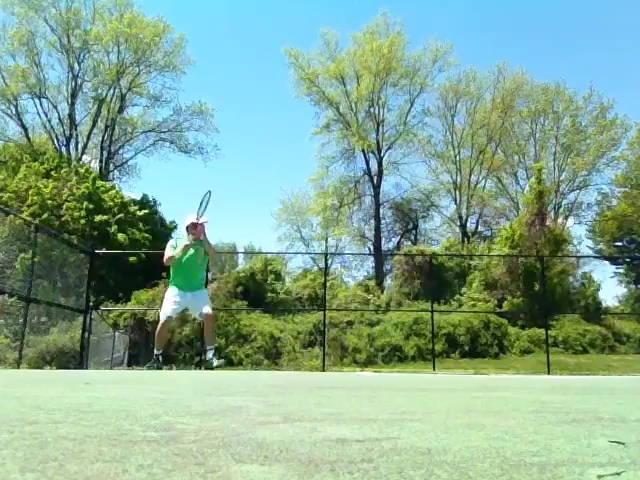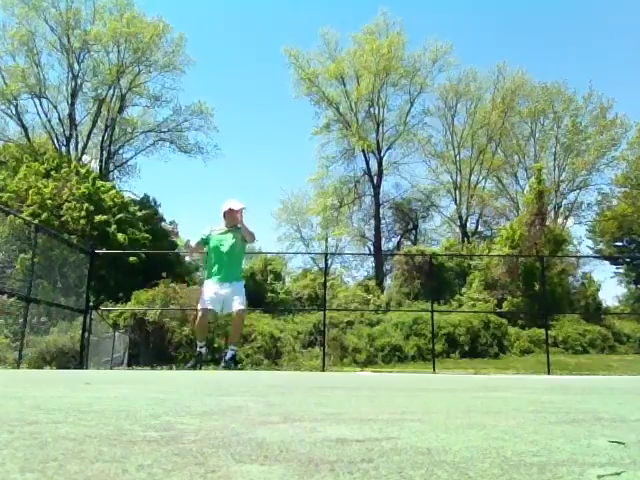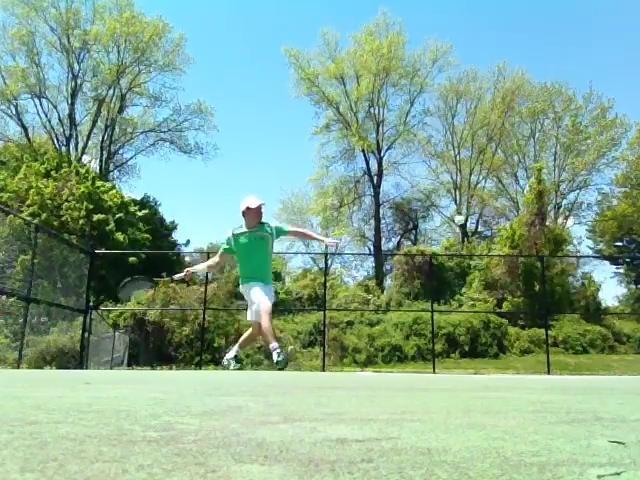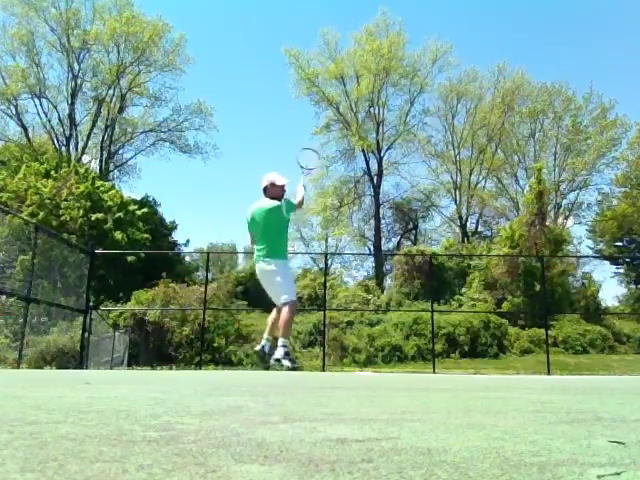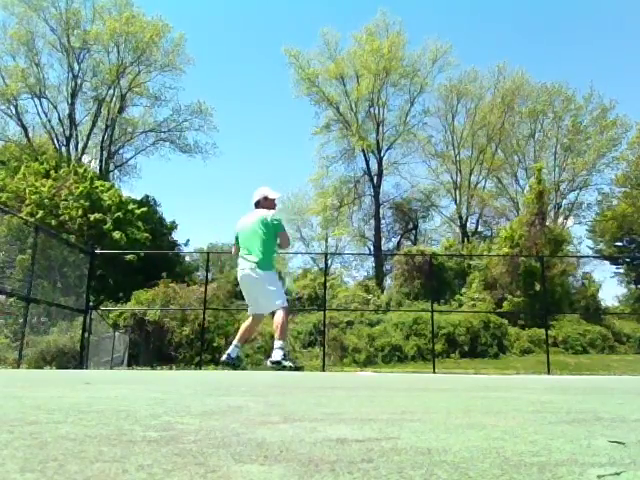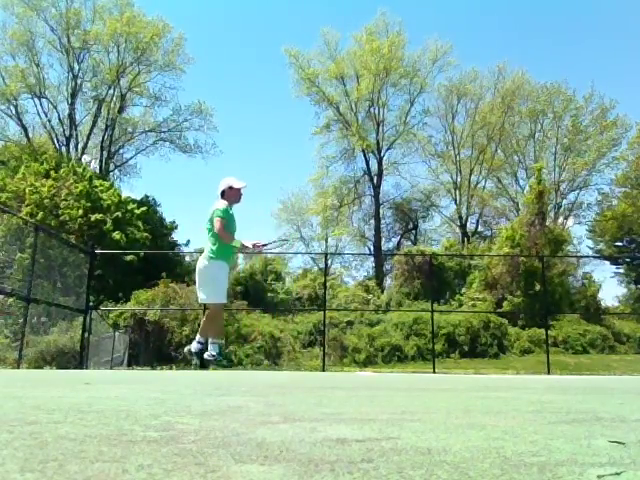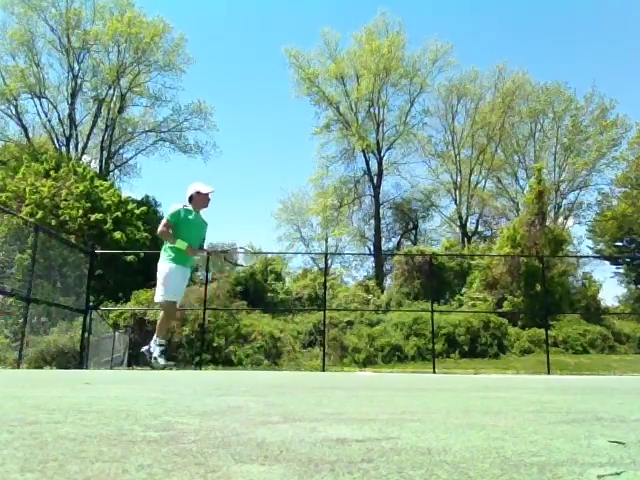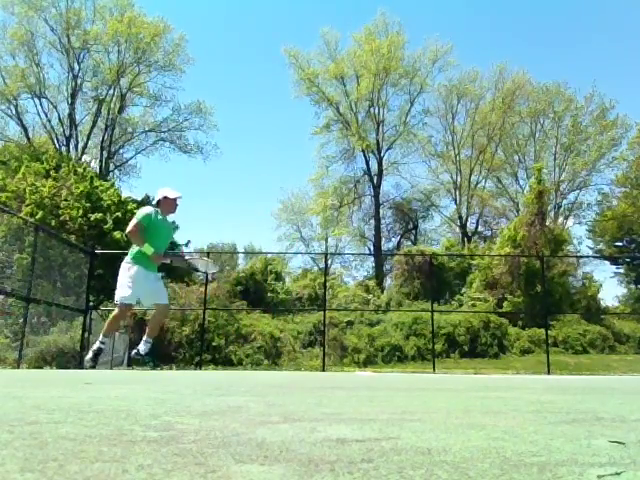
dt=0.4s
person 1, frame 1
left shoulder: (203, 245)
right shoulder: (175, 242)
left elbow: (212, 254)
right elbow: (167, 260)
left wrist: (204, 238)
right wrist: (182, 249)
left hip: (198, 291)
right hip: (176, 291)
left knee: (209, 316)
right knee: (164, 321)
left ankle: (211, 356)
right ankle: (157, 357)
person 1, frame 2
left shoulder: (242, 233)
right shoulder: (211, 233)
left elbow: (251, 239)
left wrist: (241, 224)
left hip: (235, 283)
right hip: (213, 282)
left knee: (239, 314)
right knee: (203, 314)
left ankle: (230, 355)
right ankle: (200, 352)
person 1, frame 3
left shoulder: (269, 229)
right shoulder: (234, 236)
left elbow: (297, 232)
right elbow: (216, 262)
left wrist: (322, 239)
right wrist: (194, 269)
left hip: (267, 284)
right hip: (251, 284)
left knee: (257, 327)
right knee: (265, 310)
left ankle: (231, 356)
right ankle: (277, 353)
person 1, frame 4
left shoulder: (254, 212)
right shoulder: (280, 206)
left elbow: (253, 242)
right elbow: (298, 203)
right wrist: (300, 186)
left hip: (264, 264)
right hip: (276, 263)
left knee: (281, 306)
right knee: (290, 304)
left ankle: (265, 345)
right ankle: (281, 352)
person 1, frame 5
left shoulder: (242, 222)
right shoulder: (272, 216)
left elbow: (235, 252)
right elbow: (286, 243)
right wrist: (274, 246)
left hip: (244, 271)
right hip: (262, 271)
left knee: (257, 316)
right knee: (281, 309)
left ankle: (232, 353)
right ankle: (278, 354)
person 1, frame 6
left shoulder: (227, 210)
right shoulder: (222, 206)
right elbow: (220, 230)
left wrist: (246, 246)
right wrist: (240, 244)
left hip: (218, 264)
right hip: (214, 263)
left knee: (217, 309)
right knee: (216, 307)
left ankle: (212, 350)
right ankle: (198, 346)
person 1, frame 7
left shoulder: (202, 223)
right shoulder: (179, 210)
left elbow: (198, 248)
right elbow: (162, 231)
left wrist: (209, 252)
right wrist: (185, 247)
left hip: (185, 268)
right hip: (170, 264)
left knee: (169, 309)
right knee: (169, 306)
left ankle: (152, 348)
right ankle: (158, 350)
person 1, frame 8
left shoulder: (169, 227)
right shoulder: (148, 212)
right elbow: (130, 231)
left wrist: (174, 258)
right wrist: (150, 252)
left hip: (152, 272)
right hip: (135, 267)
left knee: (163, 309)
right knee: (123, 308)
left ankle: (142, 350)
right ankle: (98, 347)
